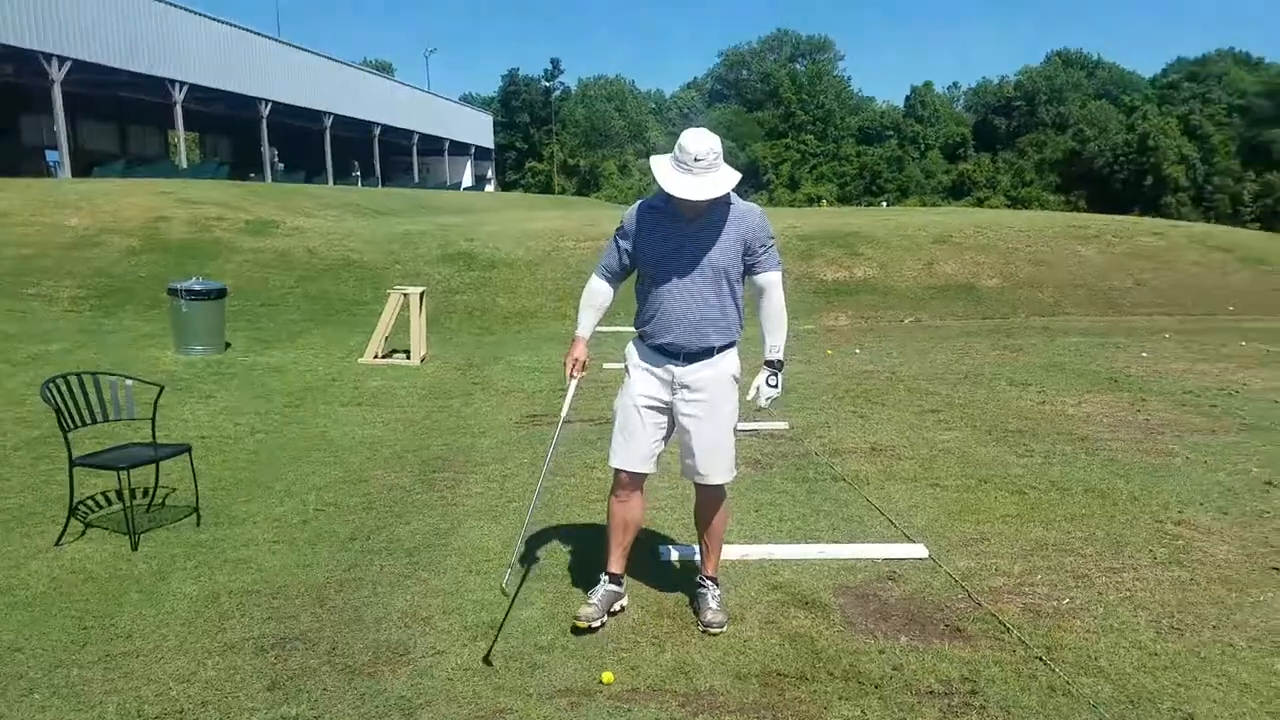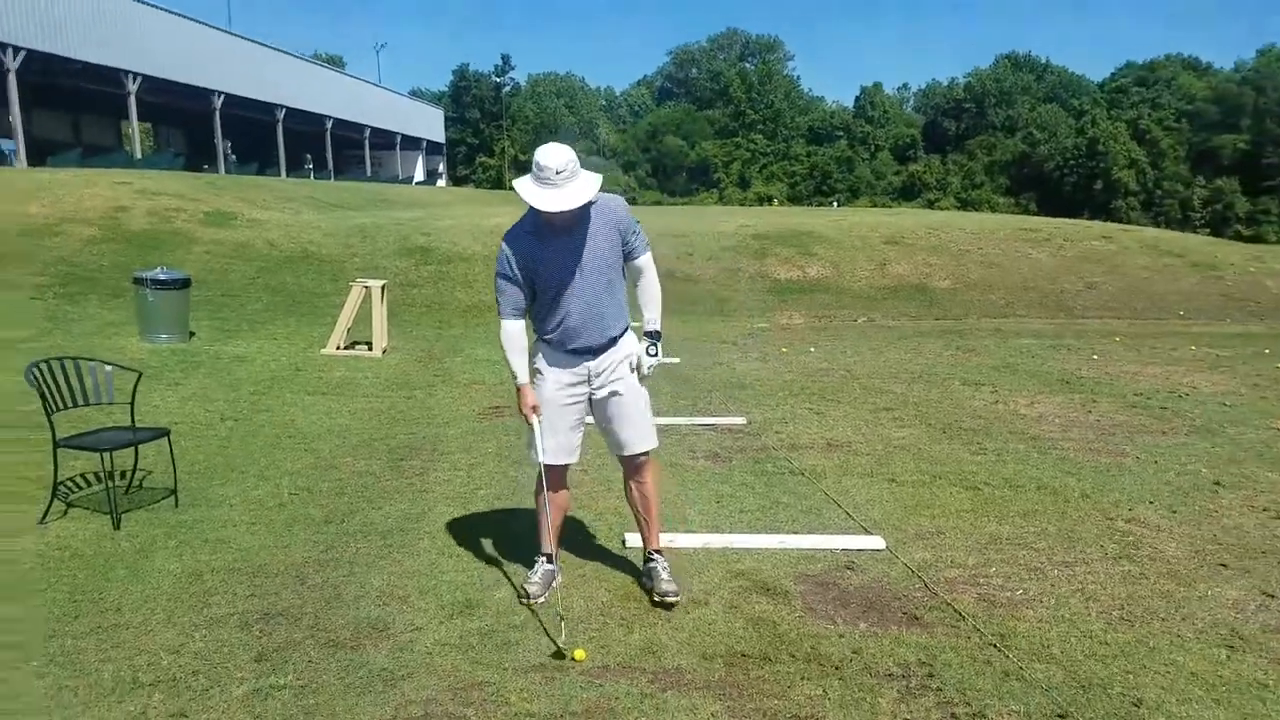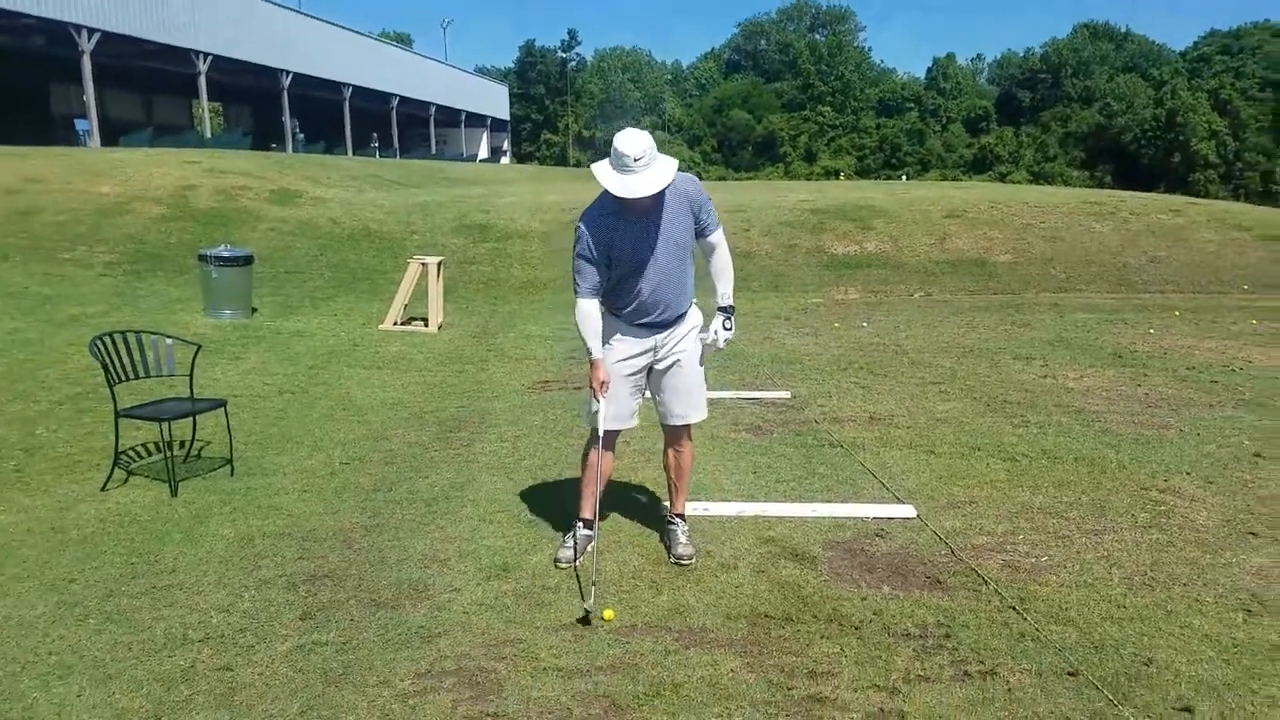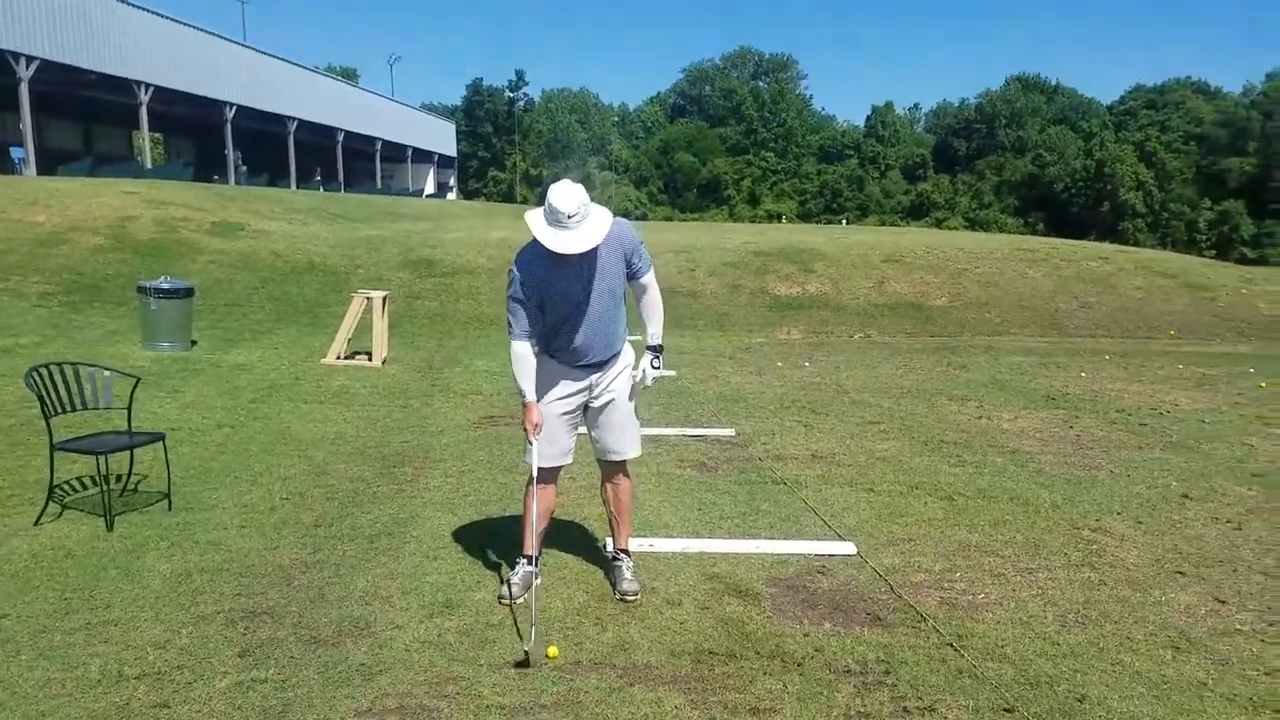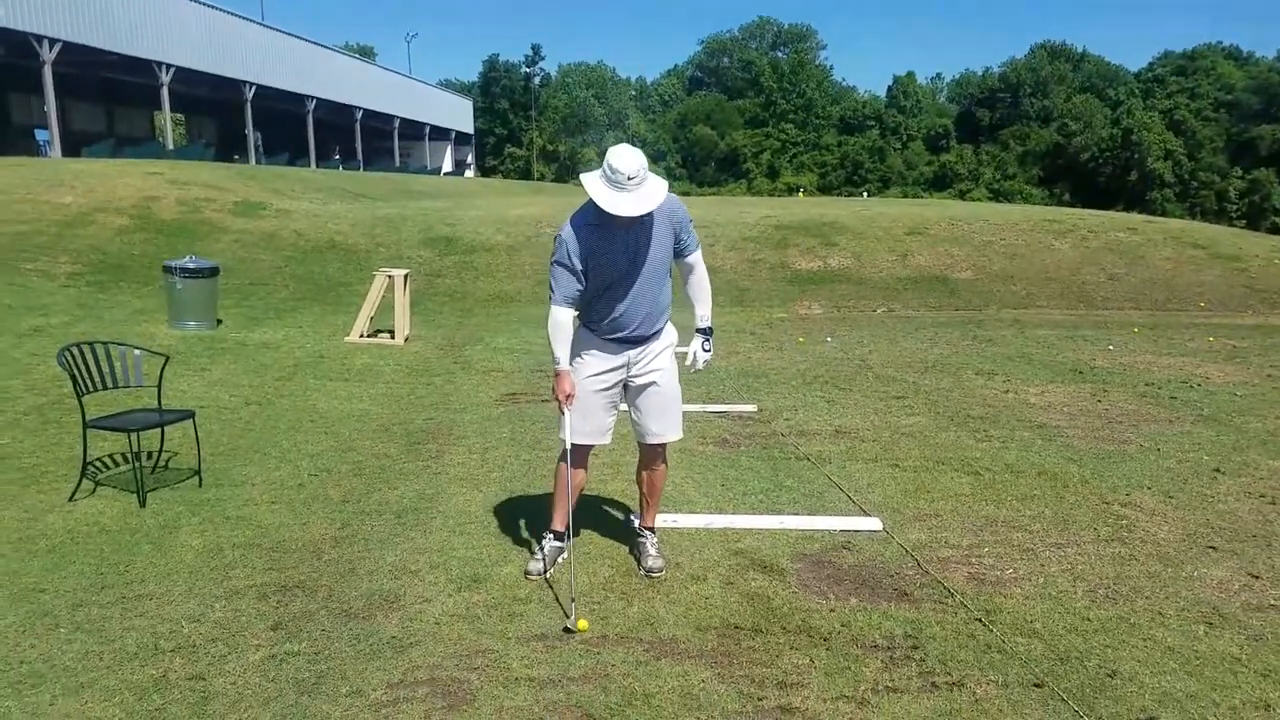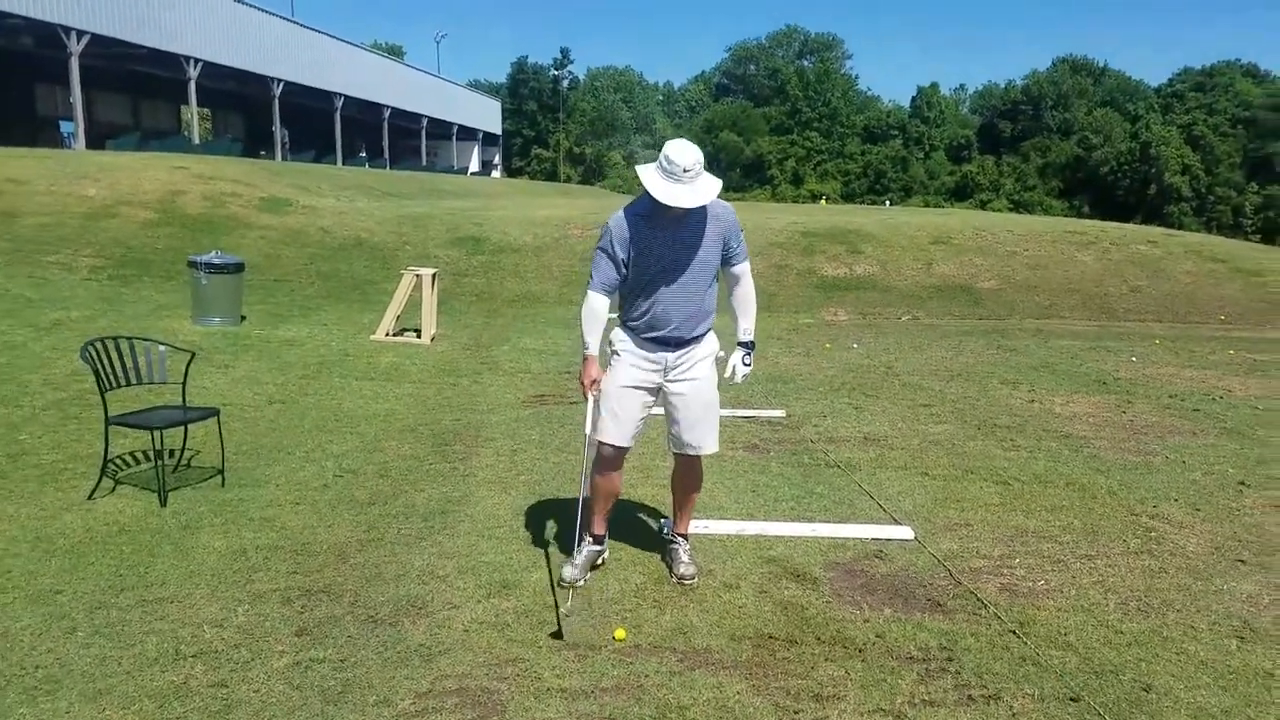
dt=0.7s
person 1, frame 1
left shoulder: (748, 220)
right shoulder: (641, 216)
left elbow: (770, 291)
right elbow: (605, 278)
left wrist: (773, 362)
right wrist: (581, 336)
left hip: (712, 368)
right hip: (648, 364)
left knee: (711, 483)
right knee: (627, 476)
left ankle: (708, 583)
right ankle: (613, 582)
person 1, frame 2
left shoulder: (614, 212)
right shoulder: (517, 244)
left elbow: (644, 272)
right elbow: (512, 318)
left wrist: (652, 334)
right wrist: (522, 381)
left hip: (617, 355)
right hip: (556, 364)
left knee: (638, 459)
right knee: (553, 467)
left ankle: (654, 558)
right ankle: (547, 561)
person 1, frame 3
left shoulder: (688, 191)
right shoulder: (595, 222)
left elbow: (715, 247)
right elbow: (587, 297)
left wrist: (725, 308)
right wrist: (596, 357)
left hip: (680, 330)
right hip: (622, 335)
left knee: (679, 430)
right knee: (604, 431)
left ankle: (676, 521)
right ankle: (584, 524)
person 1, frame 4
left shoulder: (620, 235)
right shoulder: (527, 266)
left elbow: (646, 287)
right elbow: (521, 340)
left wrist: (653, 348)
right wrist: (530, 400)
left hip: (613, 369)
right hip: (556, 374)
left knee: (616, 466)
right knee: (545, 469)
left ankle: (621, 557)
right ankle: (528, 561)
person 1, frame 5
left shoulder: (671, 211)
right shoulder: (575, 232)
left elbow: (693, 268)
right elbow: (562, 306)
left wrist: (703, 329)
right wrist: (562, 368)
left hip: (655, 347)
right hip: (596, 350)
left knee: (655, 448)
right knee: (577, 446)
left ankle: (646, 533)
right ankle: (555, 536)
person 1, frame 6
left shoulder: (721, 217)
right shoulder: (623, 223)
left elbow: (740, 279)
right elbow: (598, 292)
left wrist: (746, 342)
right wrist: (591, 356)
left hip: (694, 354)
right hip: (634, 352)
left knee: (691, 455)
right knee: (610, 450)
left ankle: (678, 539)
right ankle: (594, 540)
